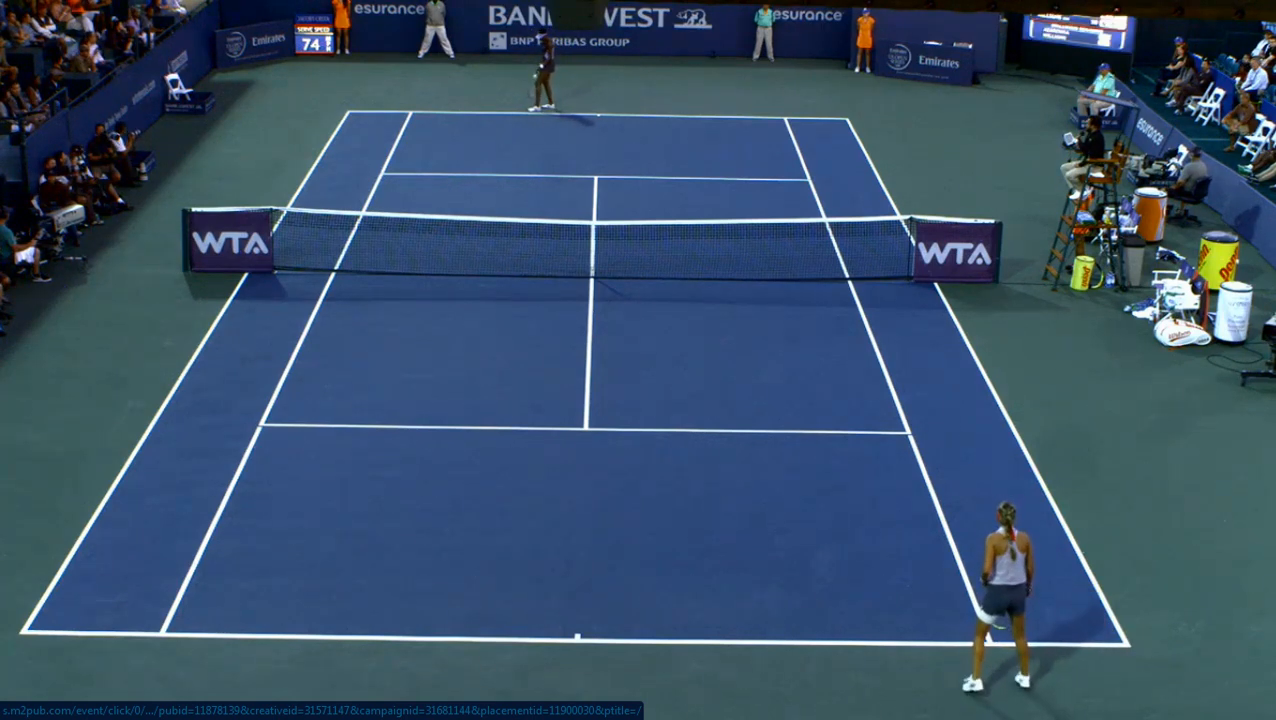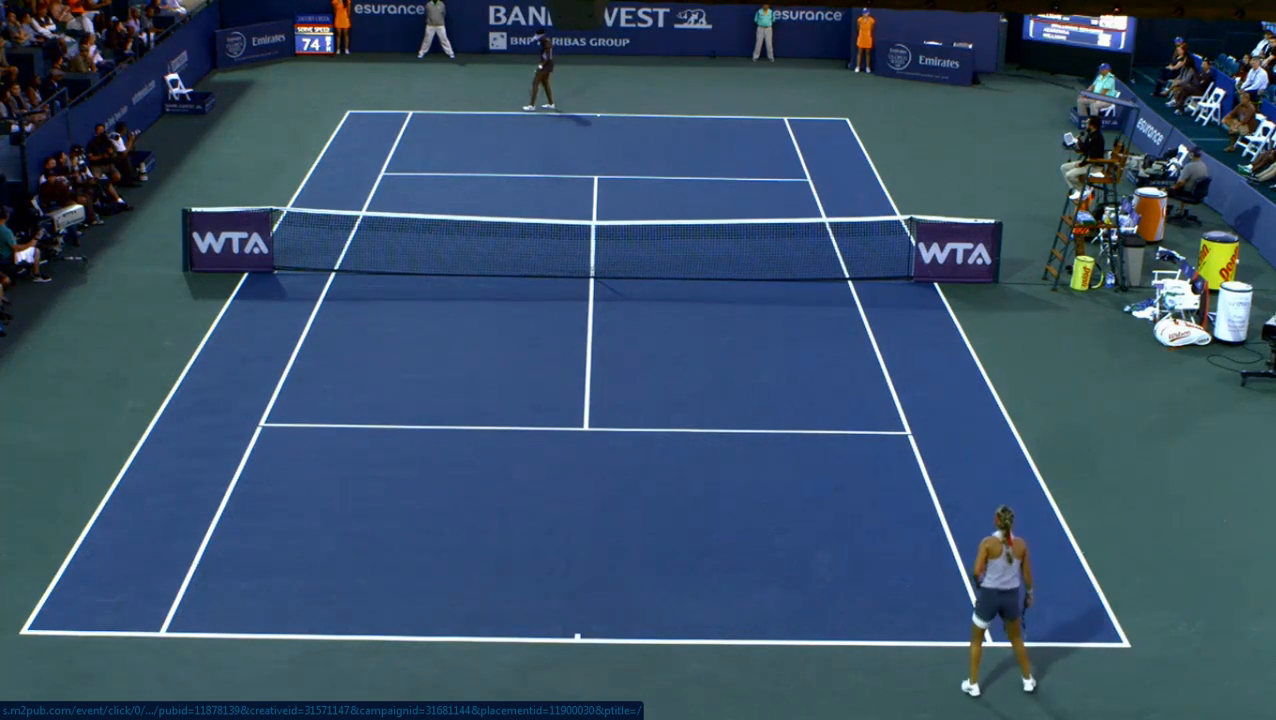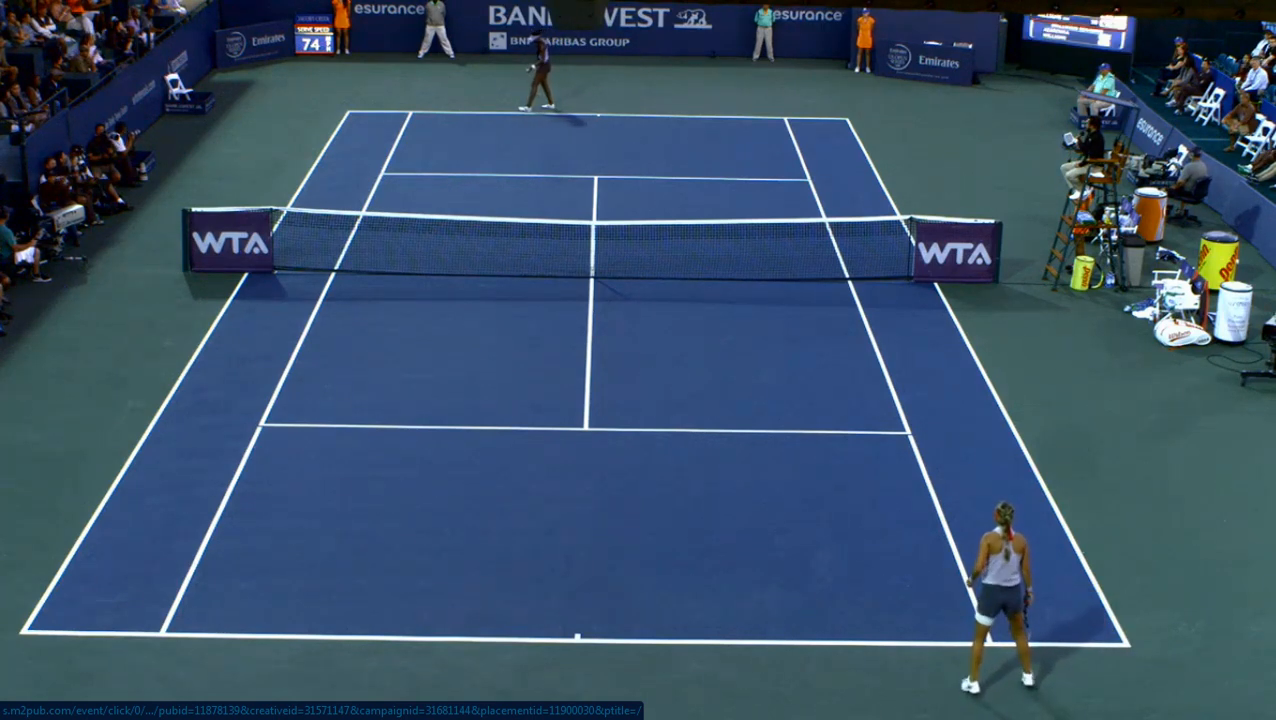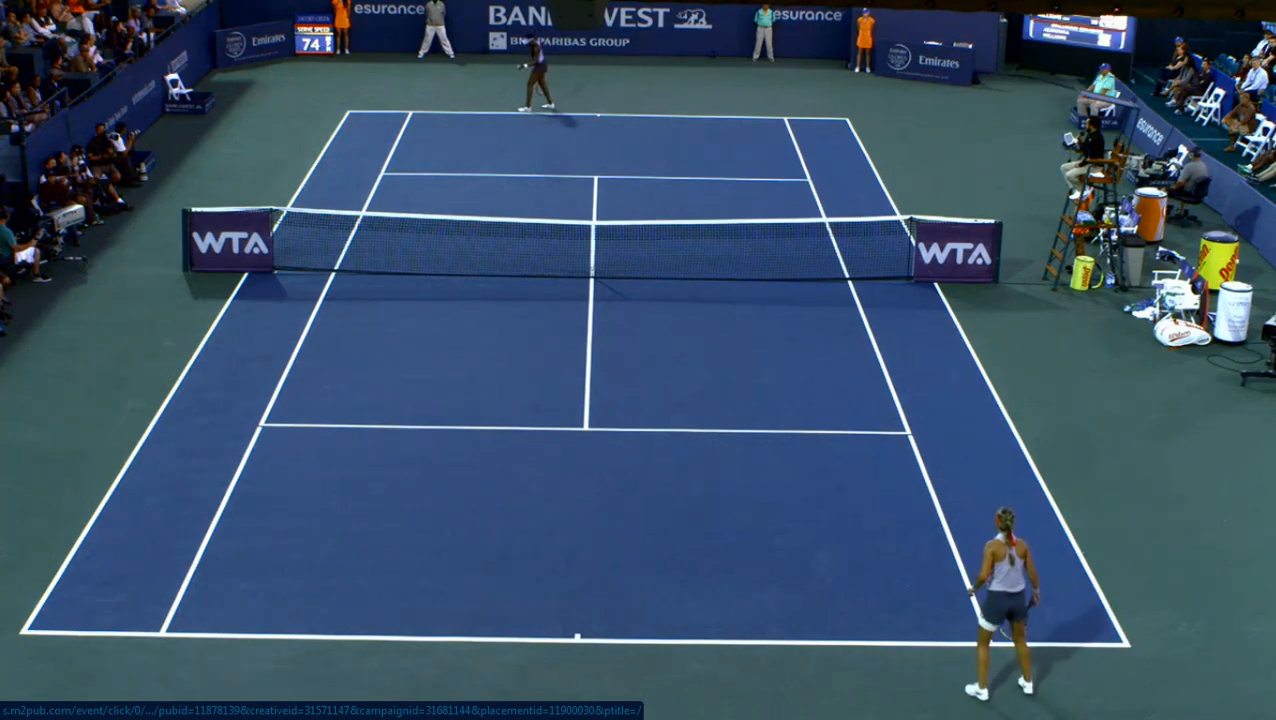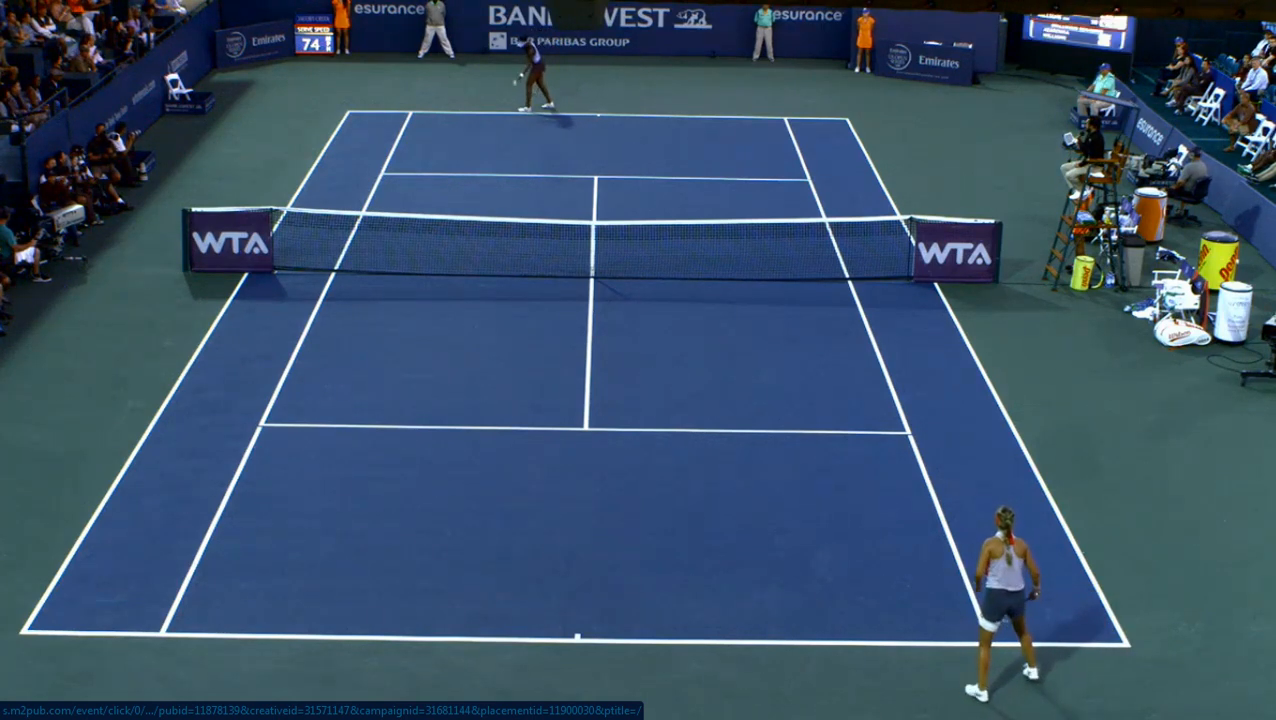
dt=0.2s
person 1, frame 1
left shoulder: (993, 539)
right shoulder: (1024, 538)
left elbow: (987, 570)
right elbow: (1030, 568)
left wrist: (984, 580)
right wrist: (1028, 586)
left hip: (997, 592)
right hip: (1018, 591)
left knee: (979, 636)
right knee: (1019, 635)
left ankle: (976, 680)
right ankle: (1024, 677)
person 1, frame 2
left shoulder: (988, 543)
right shoulder: (1021, 544)
left elbow: (977, 571)
right elbow: (1027, 574)
left wrist: (978, 583)
right wrist: (1029, 594)
left hip: (989, 595)
right hip: (1011, 596)
left knee: (976, 641)
right knee: (1016, 640)
left ankle: (973, 684)
right ankle: (1028, 680)
person 1, frame 3
left shoulder: (989, 538)
right shoulder: (1021, 540)
left elbow: (978, 567)
right elbow: (1026, 570)
left wrist: (971, 580)
right wrist: (1028, 591)
left hip: (991, 592)
right hip: (1013, 592)
left knee: (979, 639)
right knee: (1020, 635)
left ankle: (973, 682)
right ankle: (1028, 676)
person 1, frame 4
left shoulder: (992, 546)
right shoulder: (1022, 545)
left elbow: (984, 576)
right elbow: (1032, 573)
left wrist: (974, 588)
right wrist: (1036, 592)
left hip: (996, 598)
right hip: (1018, 598)
left knee: (983, 644)
right knee: (1020, 641)
left ankle: (982, 689)
right ankle: (1028, 683)
person 1, frame 5
left shoulder: (990, 543)
right shoulder: (1021, 544)
left elbow: (979, 573)
right elbow: (1035, 572)
left wrist: (977, 585)
right wrist: (1036, 588)
left hip: (995, 597)
right hip: (1017, 596)
left knee: (984, 645)
right knee: (1023, 632)
left ankle: (981, 690)
right ankle: (1032, 669)
